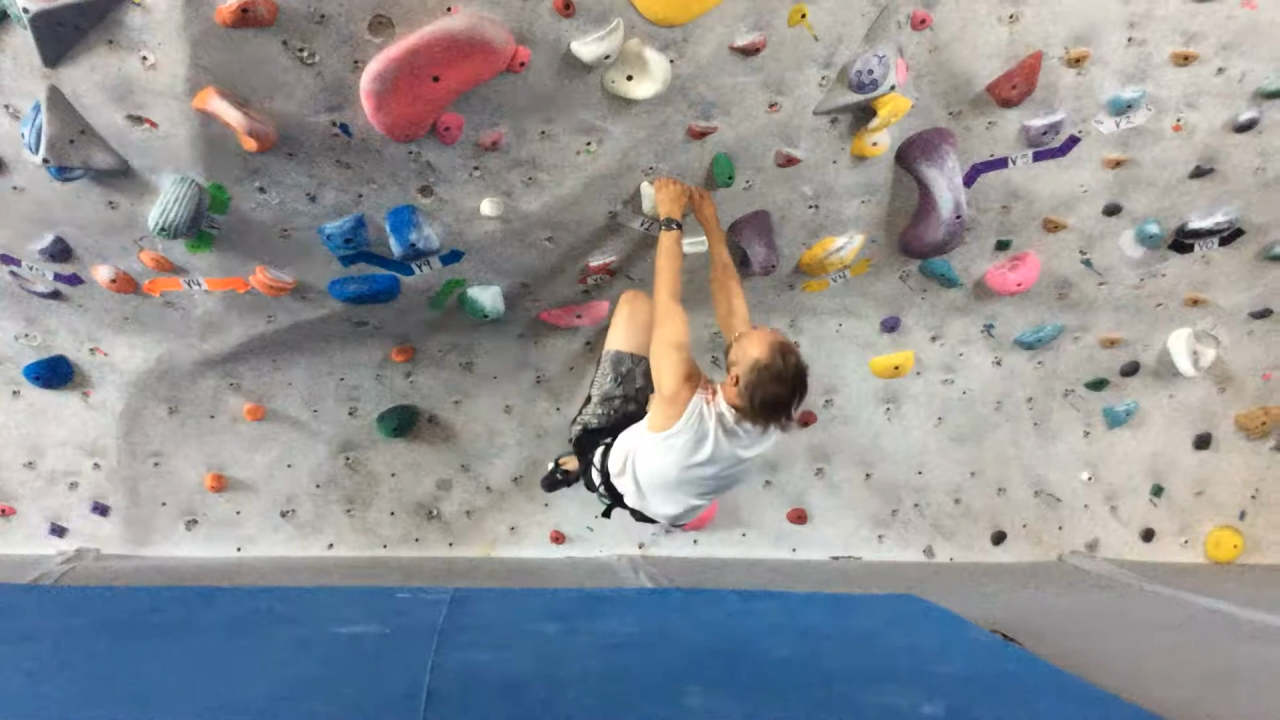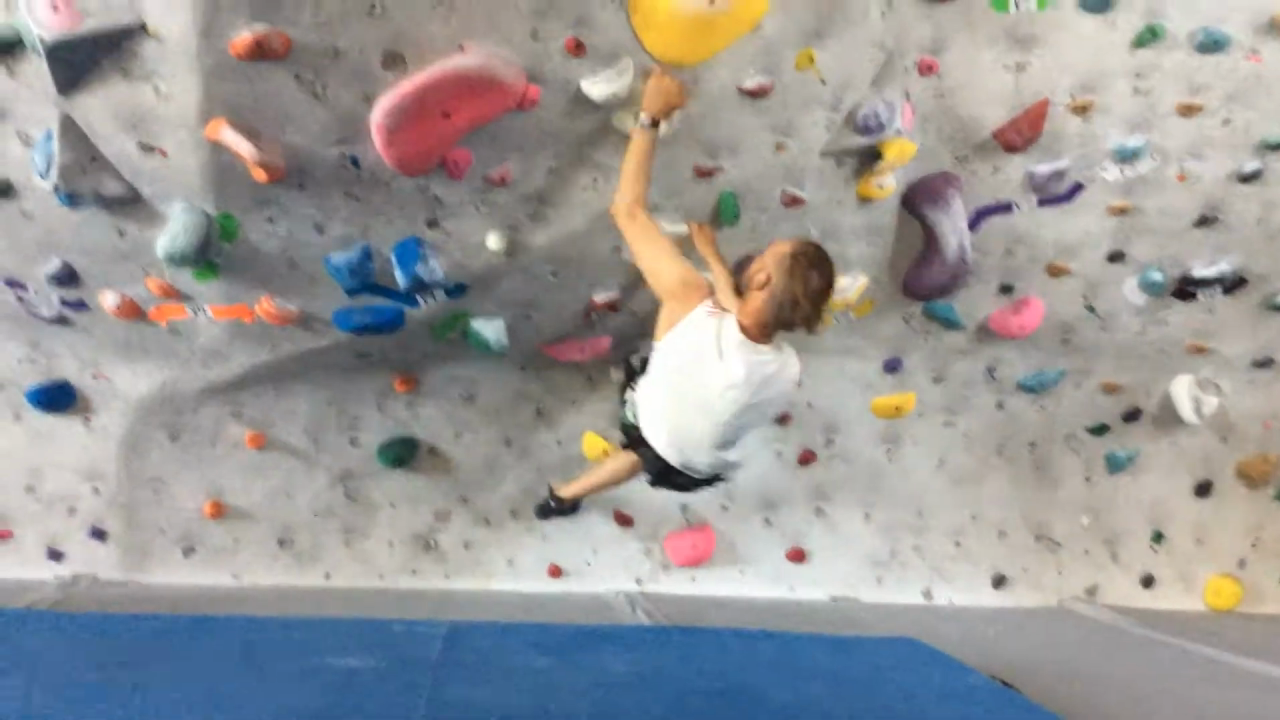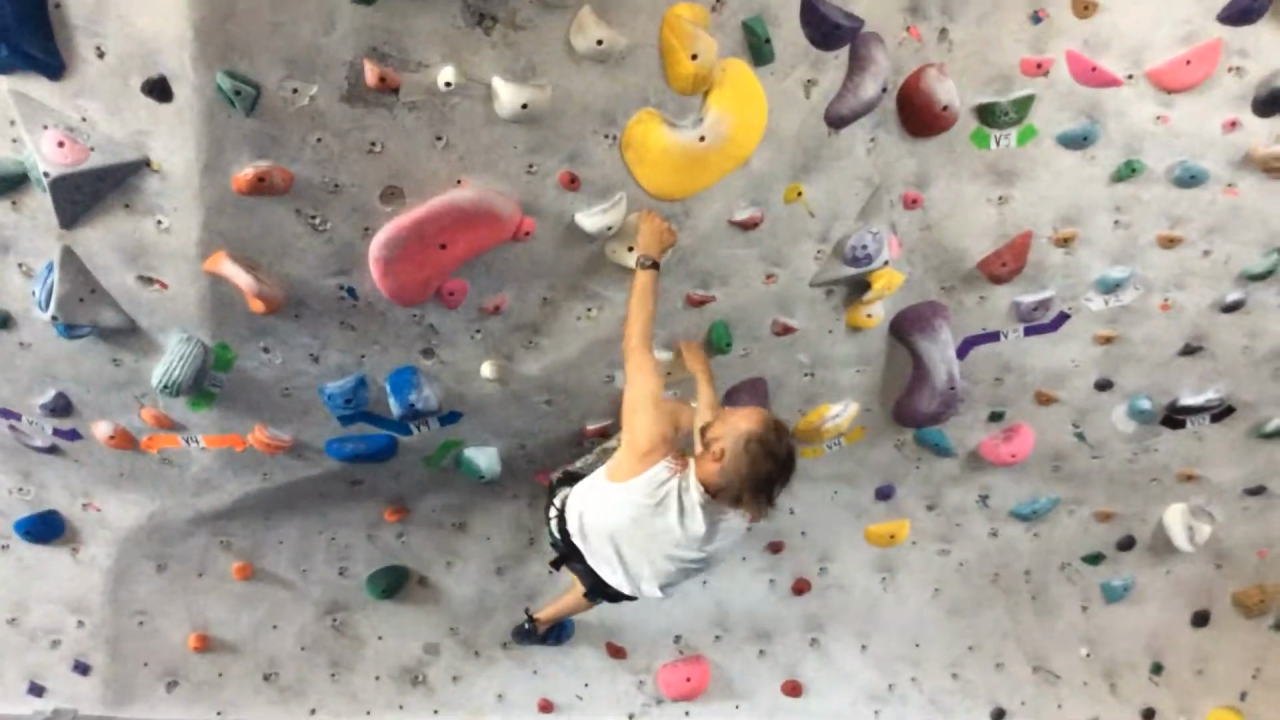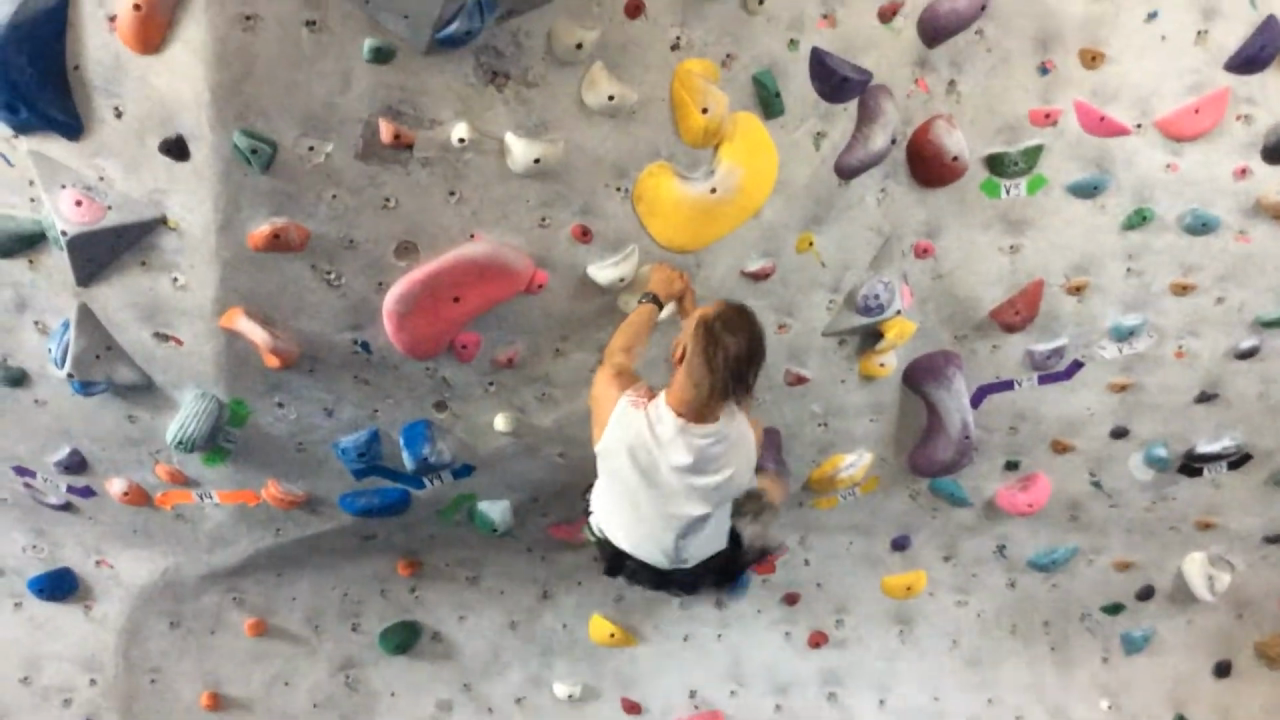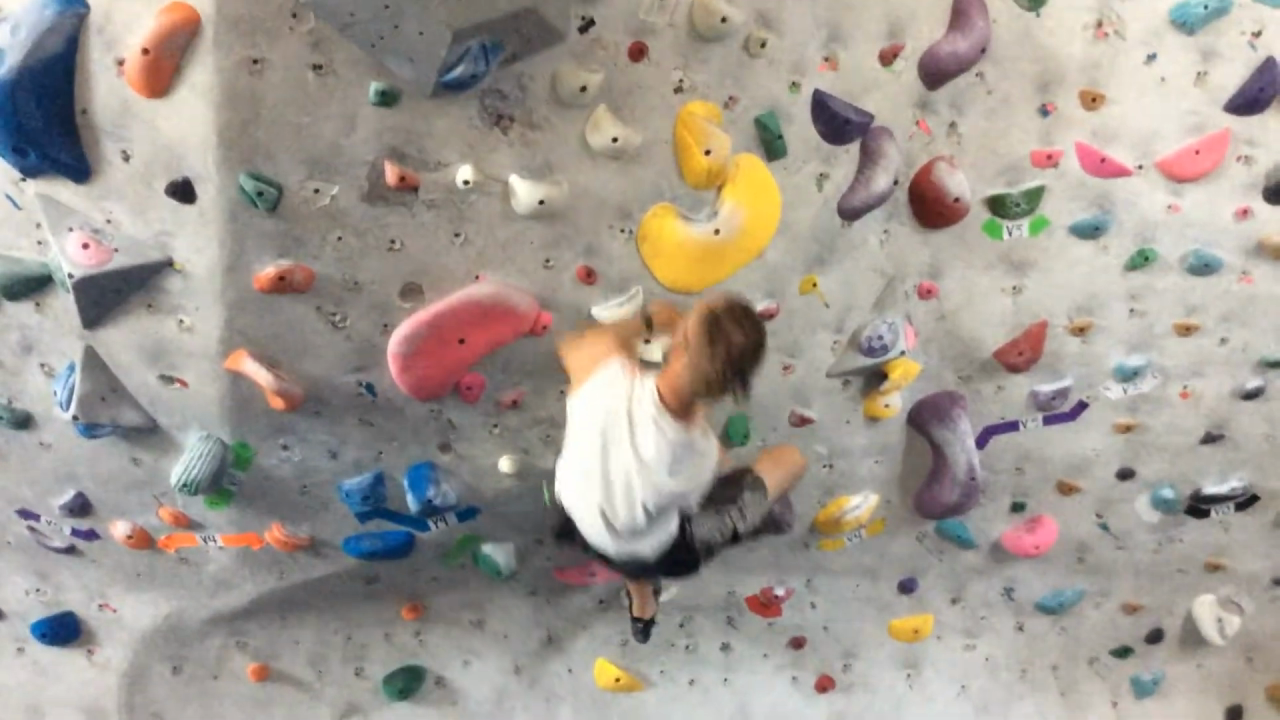
dt=1s
person 1, frame 1
left shoulder: (682, 398)
right shoulder: (774, 415)
left elbow: (668, 303)
right elbow: (733, 310)
left wrist: (671, 218)
right wrist: (712, 225)
left hip: (612, 472)
right ankle: (574, 466)
person 1, frame 2
left shoulder: (690, 304)
right shoulder: (786, 372)
left elbow: (626, 209)
left wrist: (649, 118)
right wrist: (712, 255)
left hip: (653, 440)
right hip: (704, 471)
right ankle: (567, 495)
person 1, frame 3
left shoulder: (651, 456)
right shoulder: (733, 522)
left elbow: (637, 346)
left wrist: (649, 258)
right wrist: (703, 378)
left hip: (573, 523)
right hip: (626, 580)
right ankle: (542, 623)
person 1, frame 4
left shoulder: (613, 399)
right shoulder: (744, 438)
left elbow: (619, 351)
left wrist: (654, 297)
right wrist: (690, 308)
left hip: (615, 546)
right hip: (694, 571)
right knee: (772, 482)
right ankle: (726, 576)
person 1, frame 5
left shoulder: (605, 371)
right shoulder: (702, 455)
left elbow: (572, 346)
left wrist: (646, 322)
left hip: (578, 523)
right hip: (653, 553)
right knee: (788, 459)
left ankle: (642, 610)
